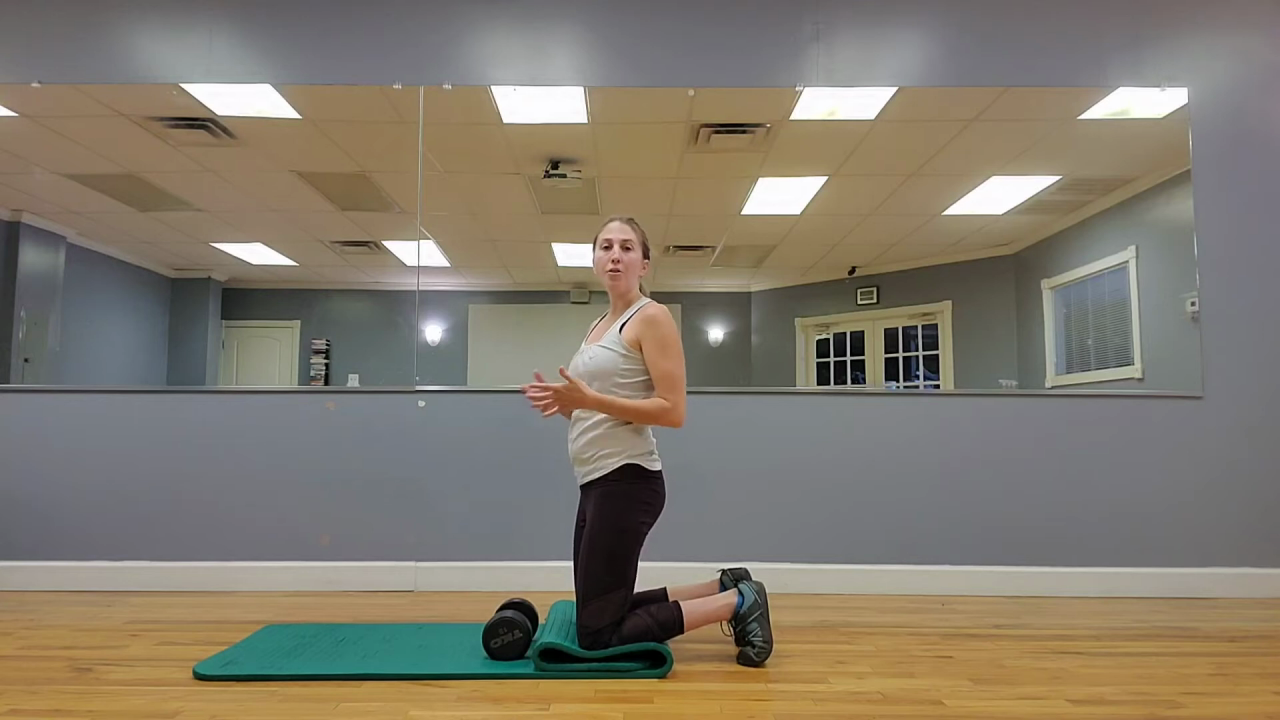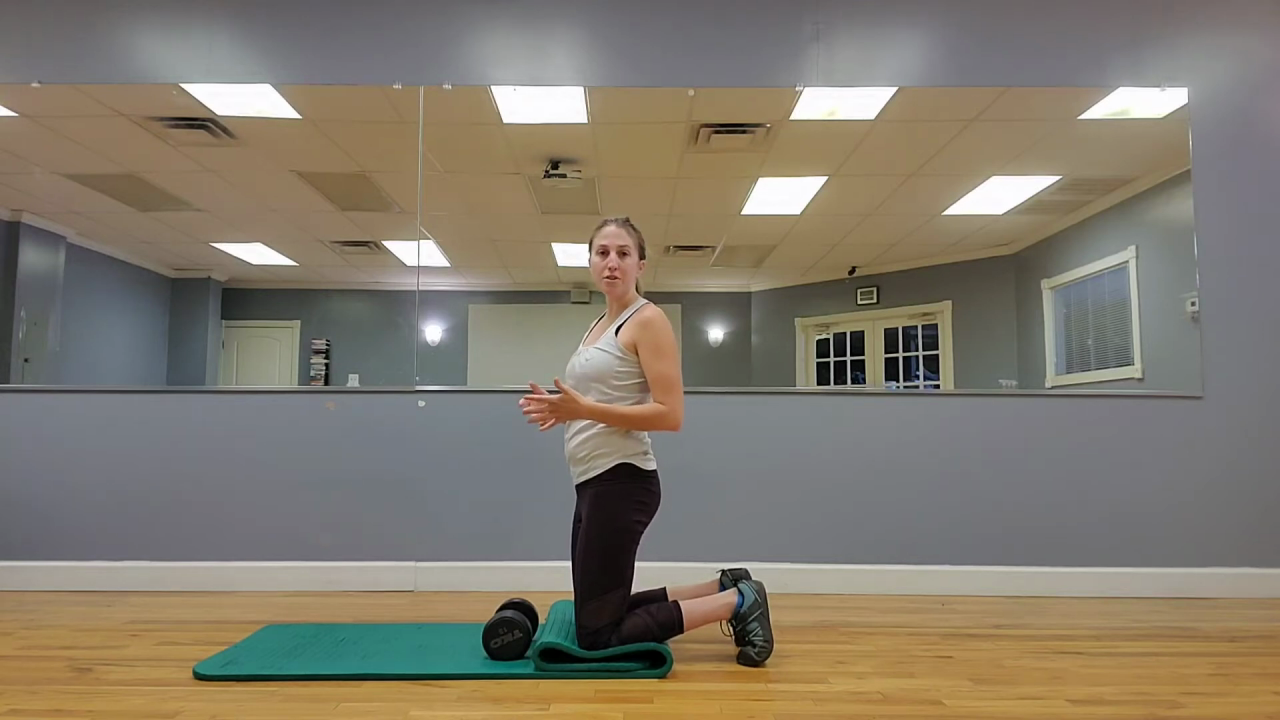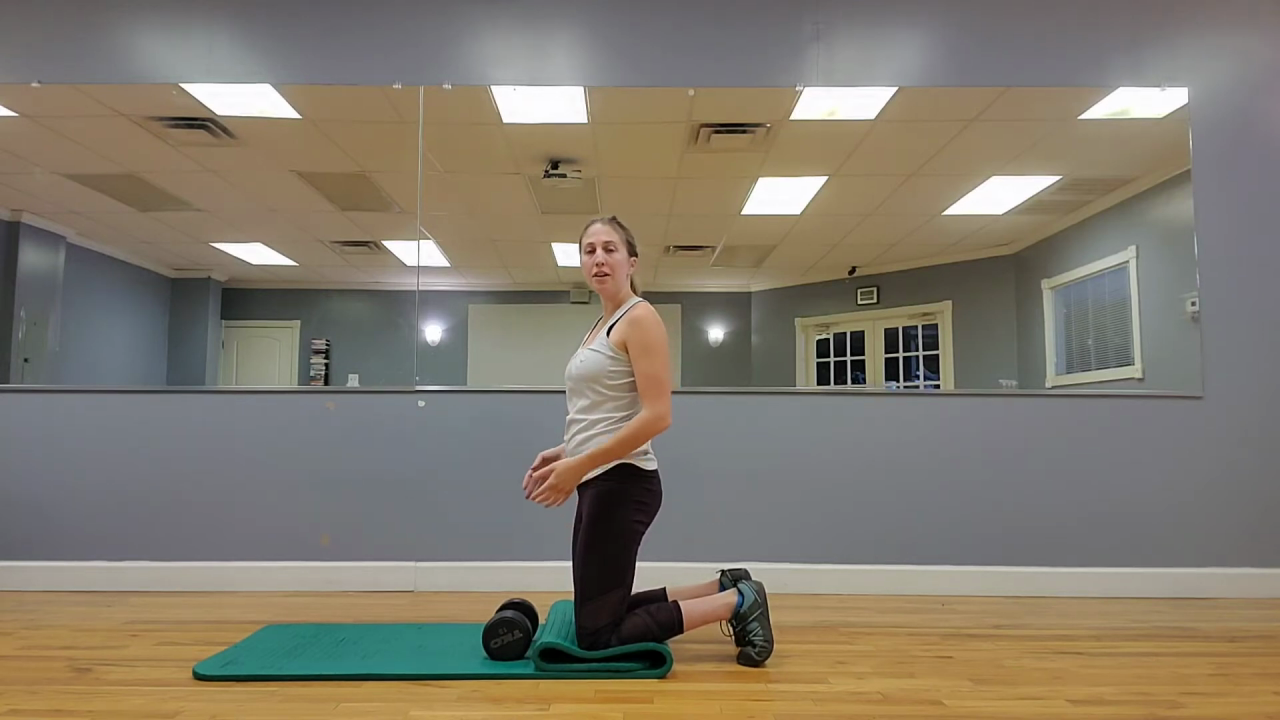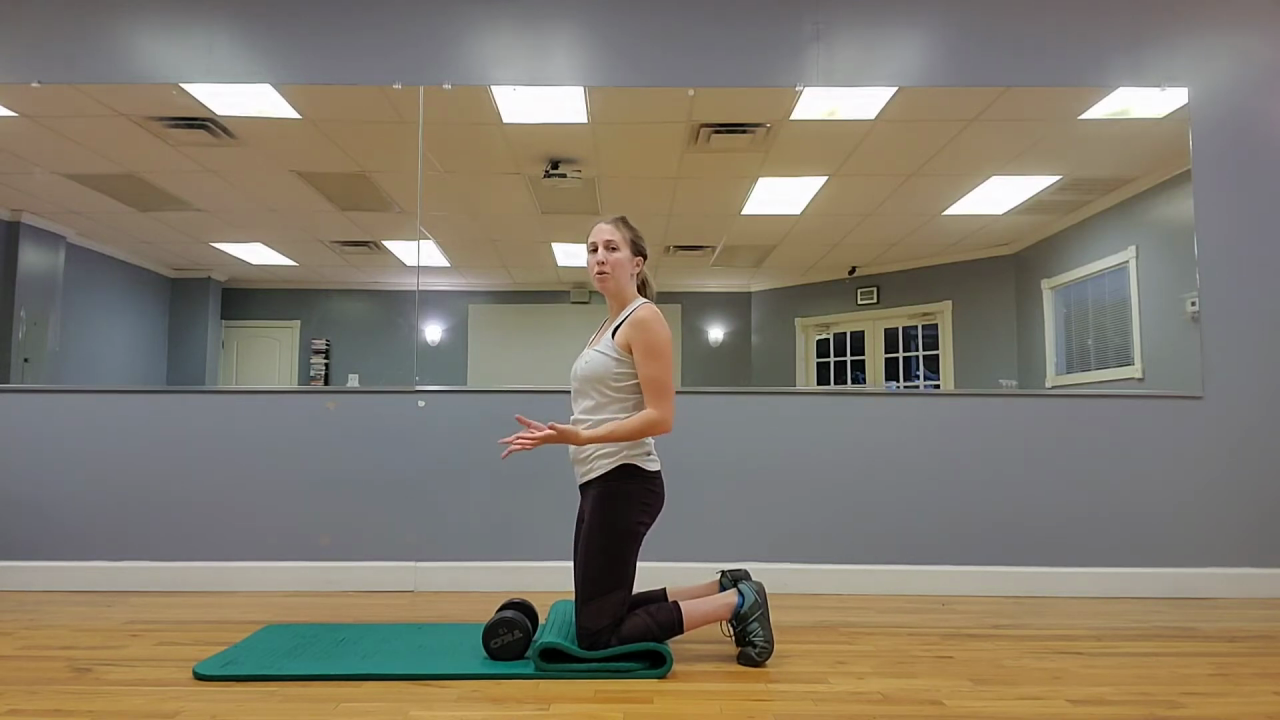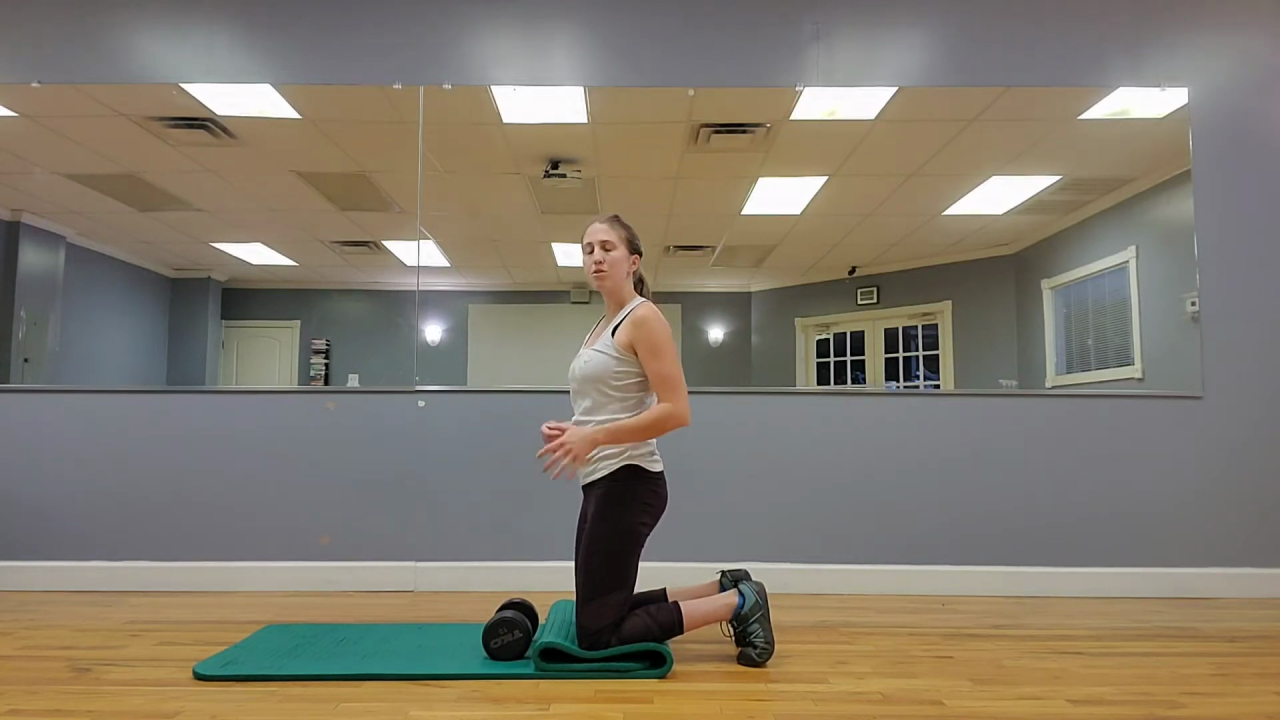
dt=1s
person 1, frame 1
left shoulder: (652, 318)
right shoulder: (599, 326)
left elbow: (673, 411)
left wrist: (591, 400)
right wrist: (563, 401)
left hip: (626, 483)
right hip: (598, 485)
left knee: (598, 634)
right knee: (601, 617)
left ankle: (737, 603)
right ankle: (723, 588)
person 1, frame 2
left shoulder: (648, 321)
right shoulder: (598, 326)
left elbow: (669, 414)
left wrist: (584, 409)
right wrist: (560, 411)
left hip: (620, 483)
right hip: (594, 484)
left knee: (597, 634)
right knee: (601, 615)
left ankle: (737, 602)
right ankle: (723, 589)
person 1, frame 3
left shoulder: (640, 318)
right shoulder: (600, 326)
left elbow: (656, 416)
left wrist: (578, 467)
right wrist: (561, 452)
left hip: (621, 485)
right hip: (600, 486)
left knee: (597, 633)
right knee: (602, 614)
left ankle: (737, 602)
right ankle: (723, 588)
person 1, frame 4
left shoulder: (644, 319)
right shoulder: (608, 326)
left elbow: (660, 417)
left wrist: (581, 438)
right wrist: (556, 432)
left hip: (624, 485)
right hip: (602, 485)
left knee: (598, 634)
right knee: (605, 614)
left ankle: (736, 602)
right ankle: (724, 589)
person 1, frame 5
left shoulder: (644, 318)
right shoulder: (601, 327)
left elbow: (676, 411)
left wrist: (595, 435)
right wrist: (571, 428)
left hip: (626, 484)
right hip: (602, 485)
left knee: (598, 634)
right knee: (604, 614)
left ankle: (737, 602)
right ankle: (726, 590)
